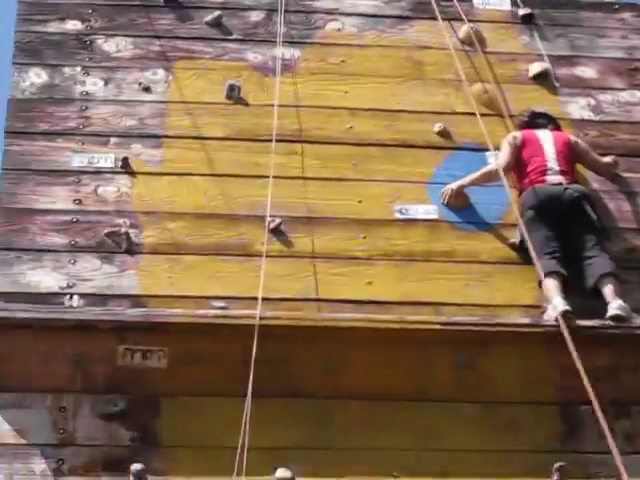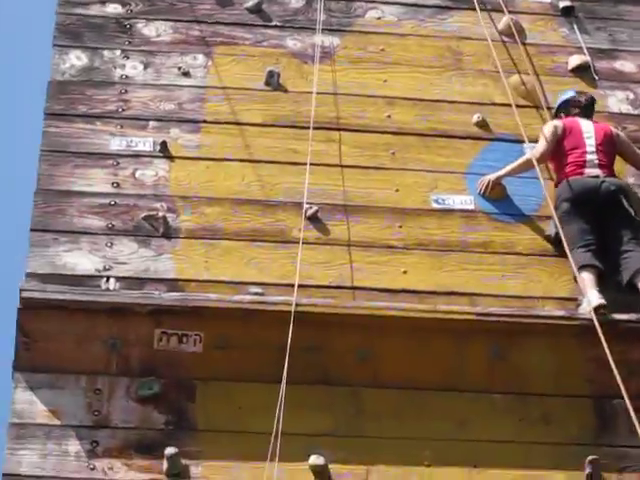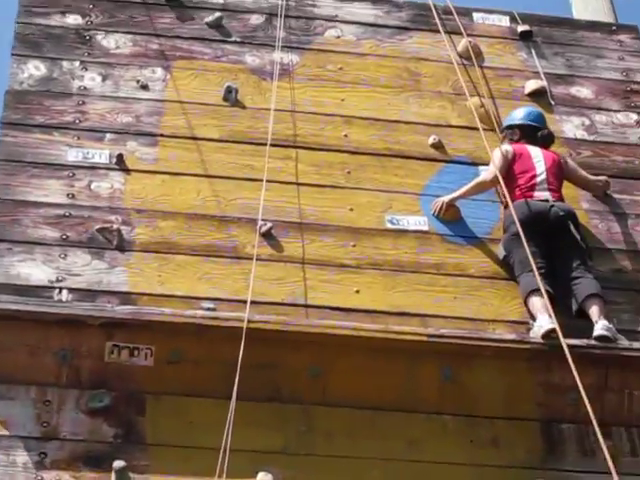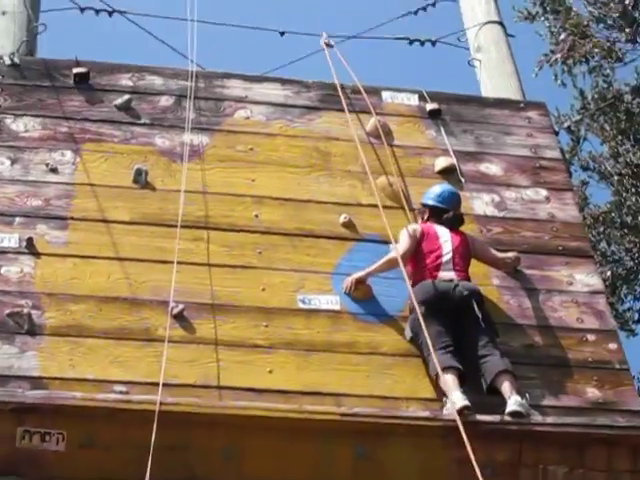
dt=0.5s
person 1, frame 1
left shoulder: (516, 137)
right shoulder: (569, 139)
left elbow: (500, 168)
right elbow: (606, 168)
left wrist: (462, 184)
right wrist: (610, 161)
left hip: (538, 196)
right hip: (574, 194)
left knee: (546, 253)
right knee: (592, 250)
left ankle: (556, 301)
right ankle: (614, 300)
person 1, frame 2
left shoulder: (558, 125)
right shoulder: (610, 131)
left elbow: (538, 156)
left wrist: (499, 175)
left hip: (575, 188)
right hip: (613, 188)
left knee: (583, 246)
left ankle: (592, 294)
person 1, frame 3
left shoulder: (506, 150)
right shoulder: (557, 158)
left elbow: (489, 179)
right elbow: (596, 185)
left wrist: (452, 197)
right wrist: (604, 183)
left hip: (523, 212)
right hip: (561, 212)
left knee: (529, 270)
right knee: (577, 271)
left ankle: (543, 318)
right ankle: (601, 321)
person 1, frame 4
left shoulder: (414, 230)
right shoulder: (465, 238)
left elbow: (399, 256)
right elbow: (505, 262)
left wrist: (364, 274)
right wrist: (513, 258)
left hip: (428, 293)
right hip: (467, 293)
left knee: (439, 349)
right knee: (486, 348)
left ankle: (455, 396)
right ankle: (513, 396)
